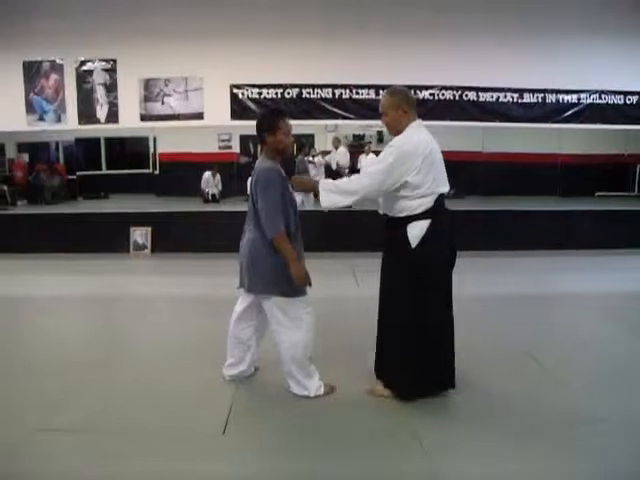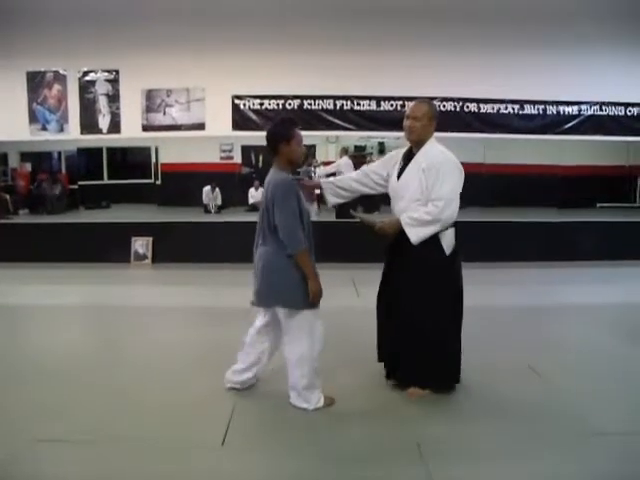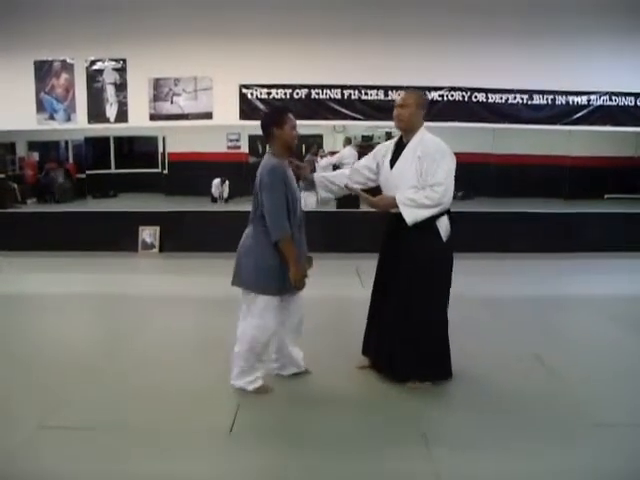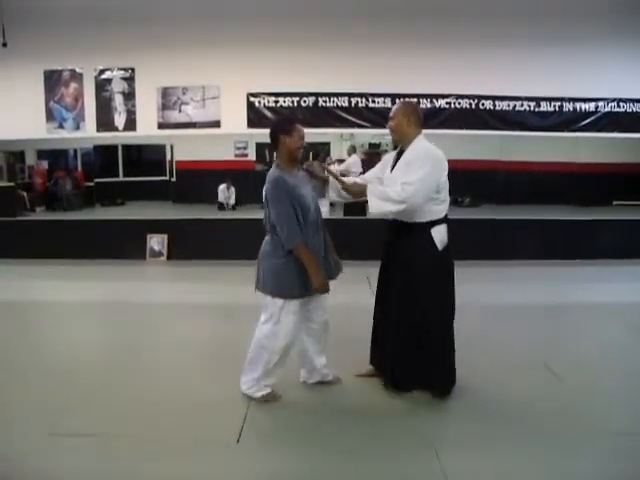
dt=1s
person 1, frame 1
left shoulder: (405, 146)
right shoulder: (423, 139)
left elbow: (368, 184)
left wrist: (319, 187)
left hip: (417, 235)
right hip: (430, 230)
left knee: (407, 310)
right knee: (428, 307)
left ankle: (405, 380)
right ankle: (432, 374)
person 1, frame 2
left shoulder: (443, 161)
right shoulder: (399, 158)
left elbow: (444, 210)
right elbow: (364, 179)
left wrist: (400, 222)
right wrist: (321, 184)
left hip: (433, 247)
right hip: (406, 243)
left knee: (430, 315)
right knee: (395, 304)
left ankle: (431, 377)
right ankle: (404, 368)
person 1, frame 3
left shoulder: (435, 149)
right shoulder: (387, 149)
left elbow: (439, 195)
right elbow: (354, 176)
left wrist: (395, 201)
right wrist: (312, 178)
left hip: (428, 235)
right hip: (398, 231)
left knee: (423, 304)
right knee: (388, 295)
left ankle: (427, 368)
right ankle: (384, 356)
person 1, frame 4
left shoulder: (428, 155)
right shoulder: (393, 158)
left elbow: (408, 196)
right elbow: (368, 181)
left wrist: (365, 191)
right wrist: (331, 180)
left hip: (426, 242)
right hip: (401, 236)
left knee: (427, 312)
right knee: (392, 302)
left ankle: (434, 376)
right ankle: (387, 363)
person 2, frame 1
left shoulder: (266, 168)
right shoulder: (270, 172)
right elbow: (273, 225)
left wrist: (291, 258)
right wrist: (294, 261)
left hip: (256, 256)
right hip: (270, 259)
left knee: (248, 313)
right knee: (296, 321)
left ankle: (237, 367)
right ankle: (306, 384)
person 2, frame 2
left shoulder: (276, 178)
right shoulder: (285, 183)
right elbow: (293, 238)
left wrist: (307, 273)
right wrist: (312, 277)
left hip: (271, 267)
right hip: (286, 271)
left knee: (267, 326)
right knee: (305, 334)
left ankle: (239, 375)
right ankle: (306, 395)
person 2, frame 3
left shoulder: (282, 166)
right shoulder: (273, 170)
right elbow: (277, 226)
left wrist: (300, 255)
right wrist: (295, 264)
left hip: (280, 257)
right hip: (265, 259)
left knee: (290, 314)
right knee: (260, 321)
left ankle: (288, 363)
right ankle: (245, 377)
person 2, frame 4
left shoulder: (302, 174)
right shoulder: (277, 181)
left elbow: (315, 220)
right elbow: (290, 234)
left wrist: (330, 255)
right wrist: (314, 269)
left hip: (310, 262)
right hip: (286, 265)
left knee: (316, 321)
right knee: (279, 327)
left ankle: (315, 372)
right ankle: (256, 383)
